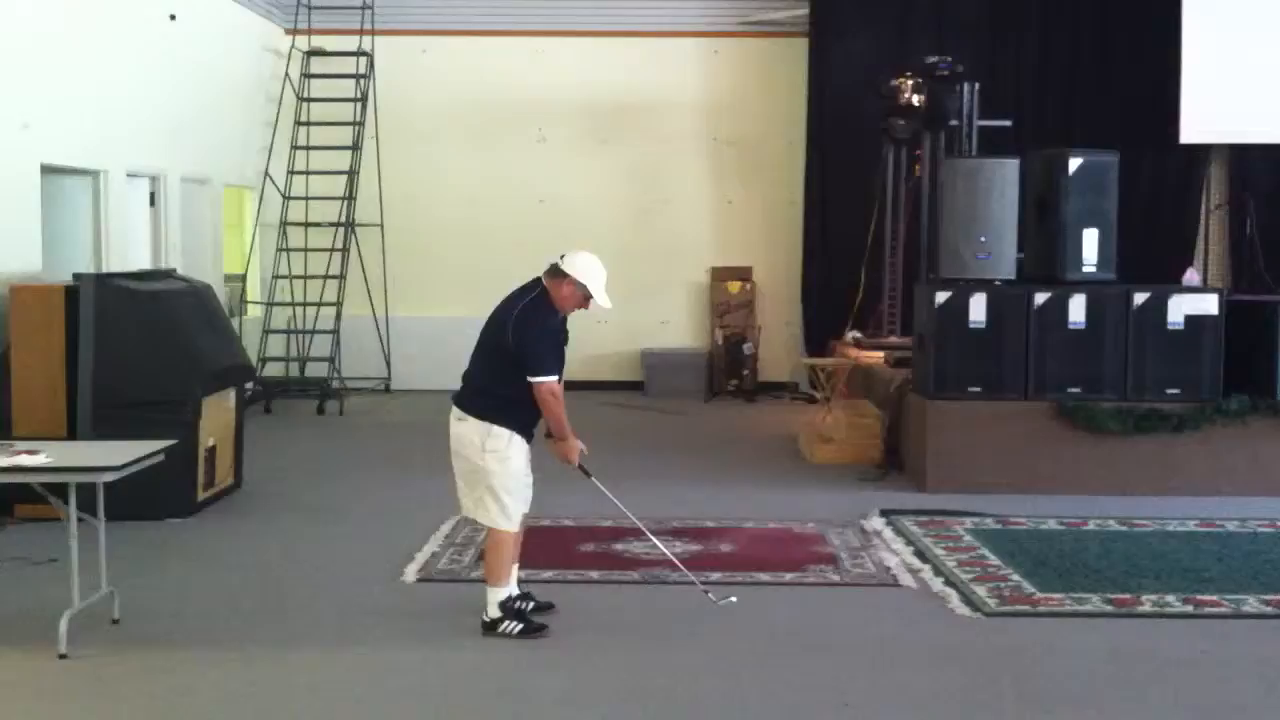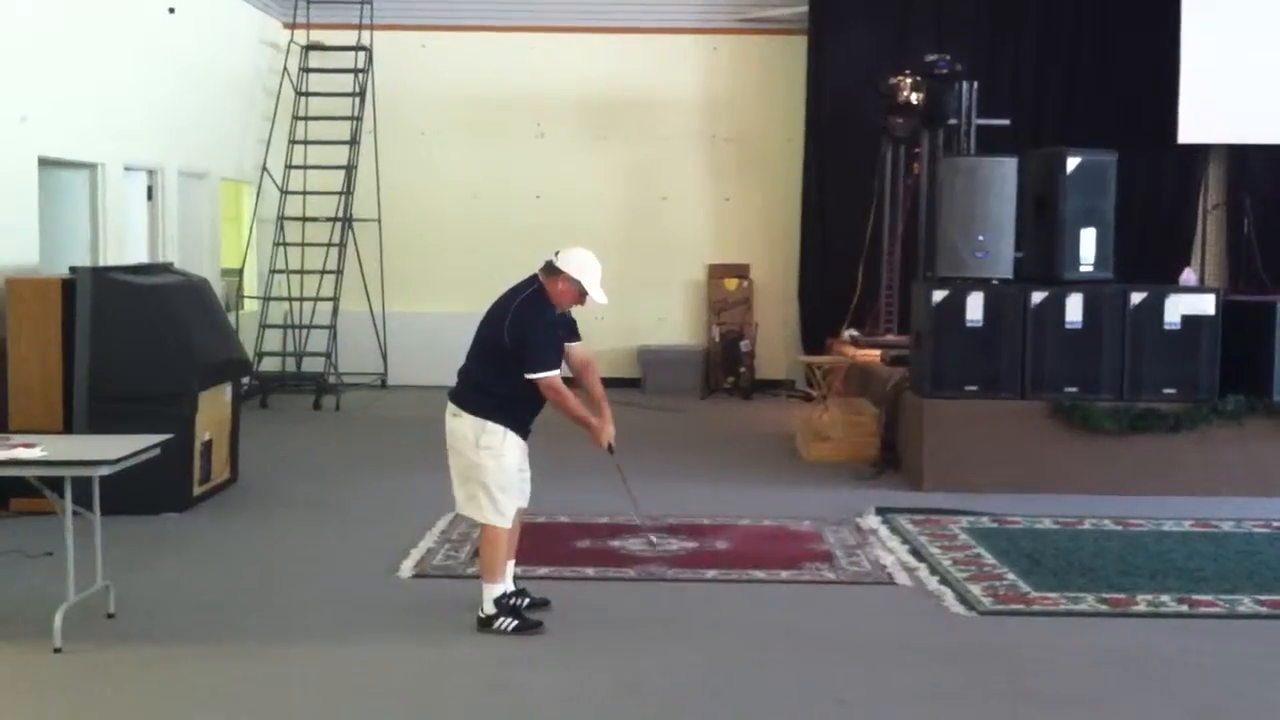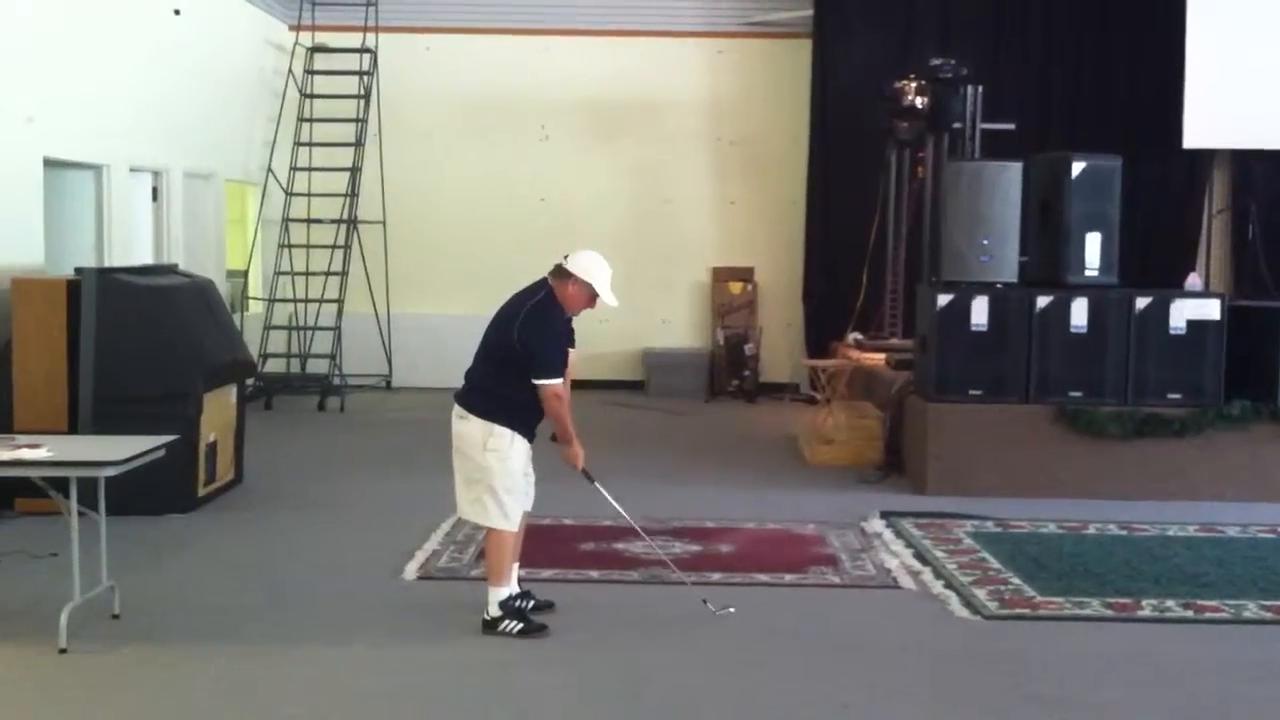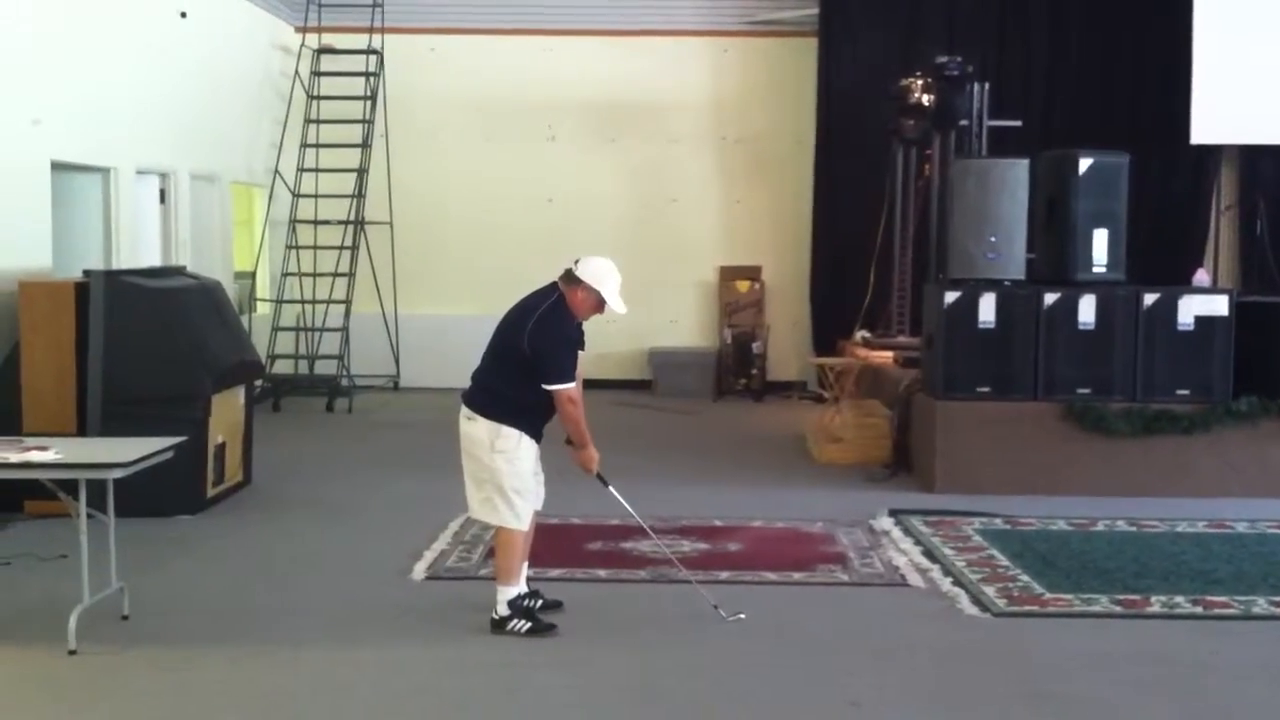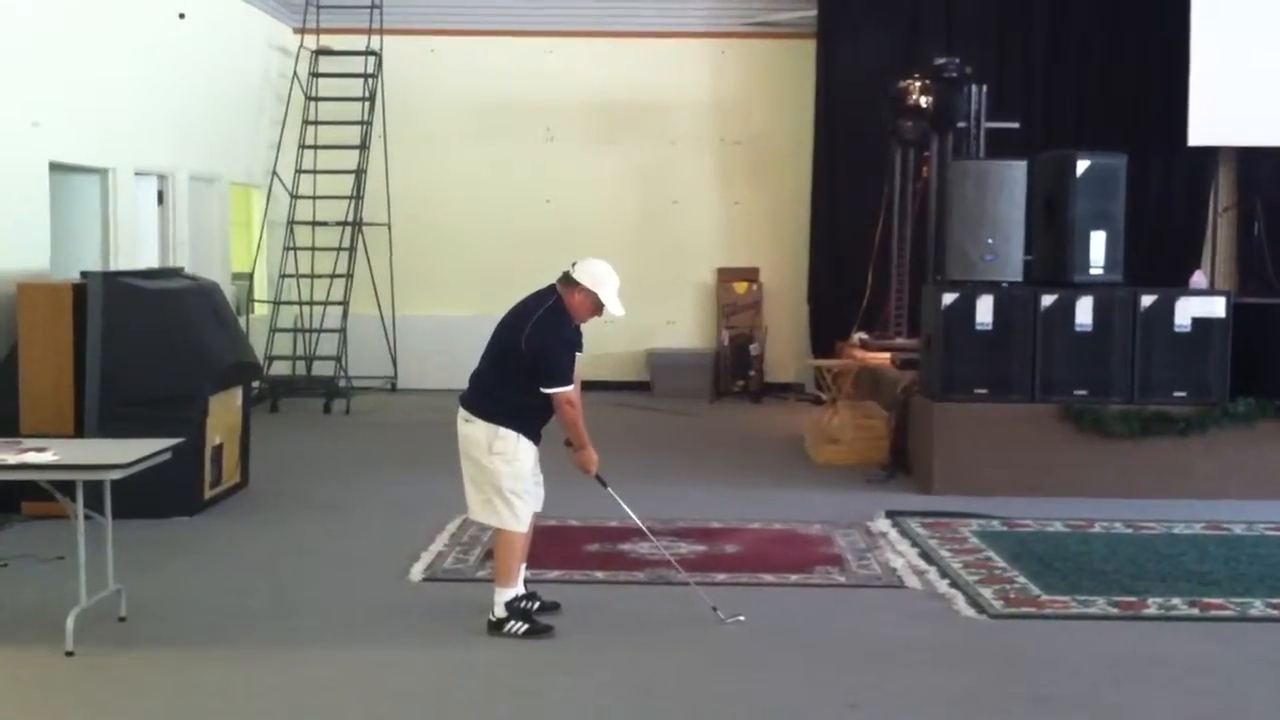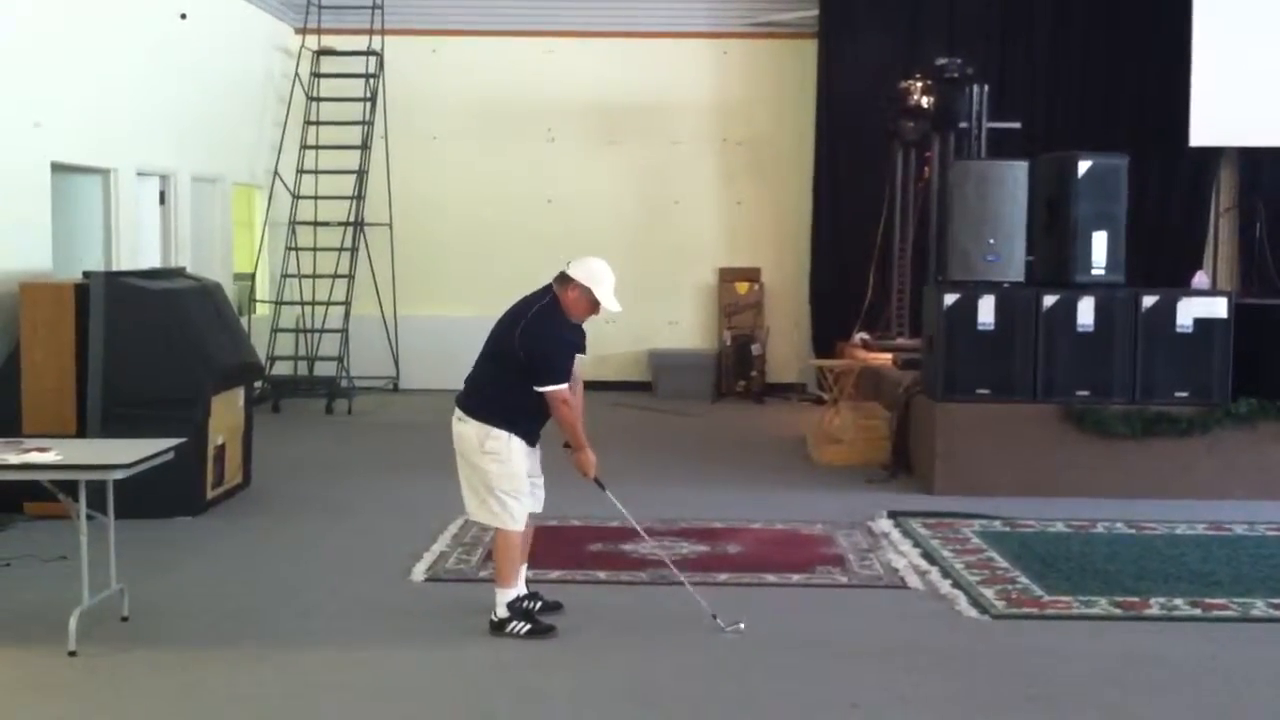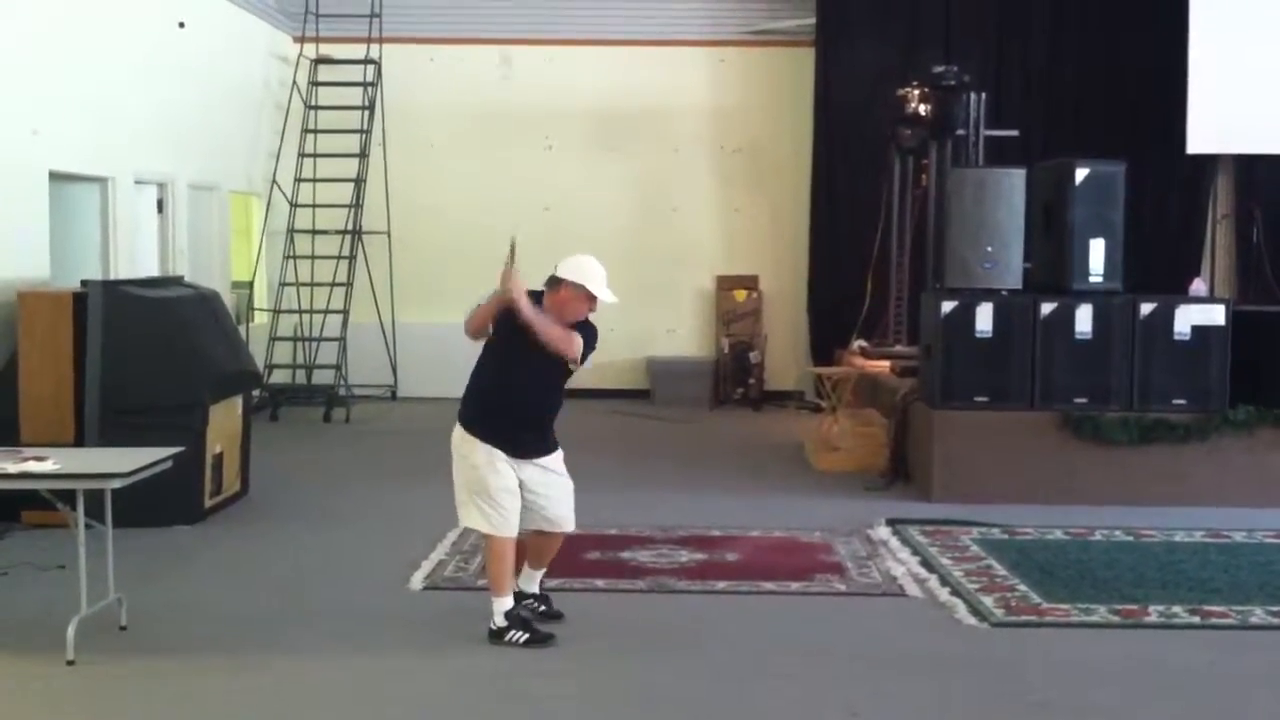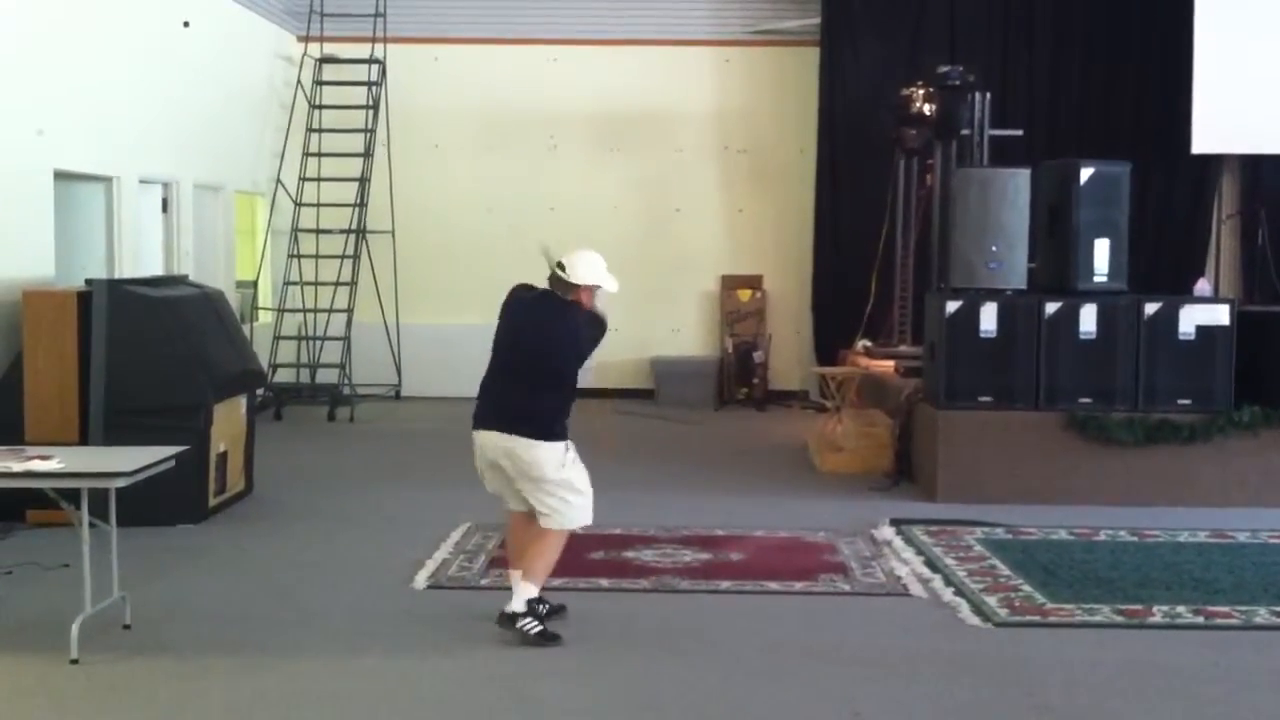
dt=0.7s
person 1, frame 1
left shoulder: (542, 306)
right shoulder: (535, 317)
left elbow: (552, 383)
right elbow: (546, 391)
left wrist: (562, 435)
right wrist: (565, 438)
left hip: (502, 423)
right hip: (489, 426)
left knee: (515, 511)
right knee: (503, 517)
left ankle: (510, 592)
right ankle: (497, 612)
person 1, frame 2
left shoulder: (548, 305)
right shoulder: (530, 314)
left elbow: (580, 360)
right elbow: (551, 386)
left wrist: (605, 414)
right wrist: (592, 425)
left hip: (504, 420)
right hip: (484, 422)
left knee: (513, 505)
right knee: (498, 513)
left ankle: (505, 588)
right ankle: (493, 608)
person 1, frame 3
left shoulder: (549, 306)
right shoulder: (542, 319)
left elbow: (561, 376)
right elbow: (551, 394)
left wrist: (566, 437)
right wrist: (570, 443)
left hip: (505, 422)
right hip: (490, 425)
left knee: (518, 508)
right knee: (503, 516)
left ankle: (510, 590)
right ankle: (498, 610)
person 1, frame 4
left shoulder: (557, 308)
right shoulder: (551, 325)
left elbow: (571, 381)
right elbow: (565, 398)
left wrist: (578, 438)
right wrist: (584, 446)
left hip: (511, 421)
right hip: (497, 425)
left knee: (527, 507)
right knee: (513, 514)
left ankle: (519, 590)
right ankle: (507, 609)
person 1, frame 5
left shoulder: (556, 311)
right shoulder: (549, 327)
left elbow: (569, 383)
right elbow: (564, 400)
left wrist: (578, 440)
right wrist: (583, 447)
left hip: (511, 424)
right hip: (496, 427)
left knee: (526, 508)
right knee: (512, 516)
left ankle: (516, 592)
right ankle: (504, 611)
person 1, frame 6
left shoulder: (560, 316)
right shoulder: (543, 325)
left elbow: (573, 381)
right elbow: (559, 400)
left wrist: (576, 440)
right wrist: (582, 448)
left hip: (515, 427)
right hip: (490, 428)
left knee: (525, 510)
right knee: (510, 517)
left ankle: (518, 592)
right ankle: (505, 611)
person 1, frame 7
left shoulder: (583, 334)
right shoulder: (509, 308)
left elbow: (565, 346)
right elbow: (474, 328)
left wrist: (526, 309)
right wrist: (503, 297)
left hip: (539, 447)
right hip: (483, 439)
left knee: (557, 522)
right knee: (502, 528)
left ankle: (527, 591)
right ankle: (503, 619)
person 1, frame 8
left shoulder: (518, 299)
right shoulder: (586, 324)
left hip: (488, 430)
right hip: (538, 440)
left knee: (521, 507)
right knee: (562, 517)
left ankle: (524, 595)
right ankle: (520, 606)
